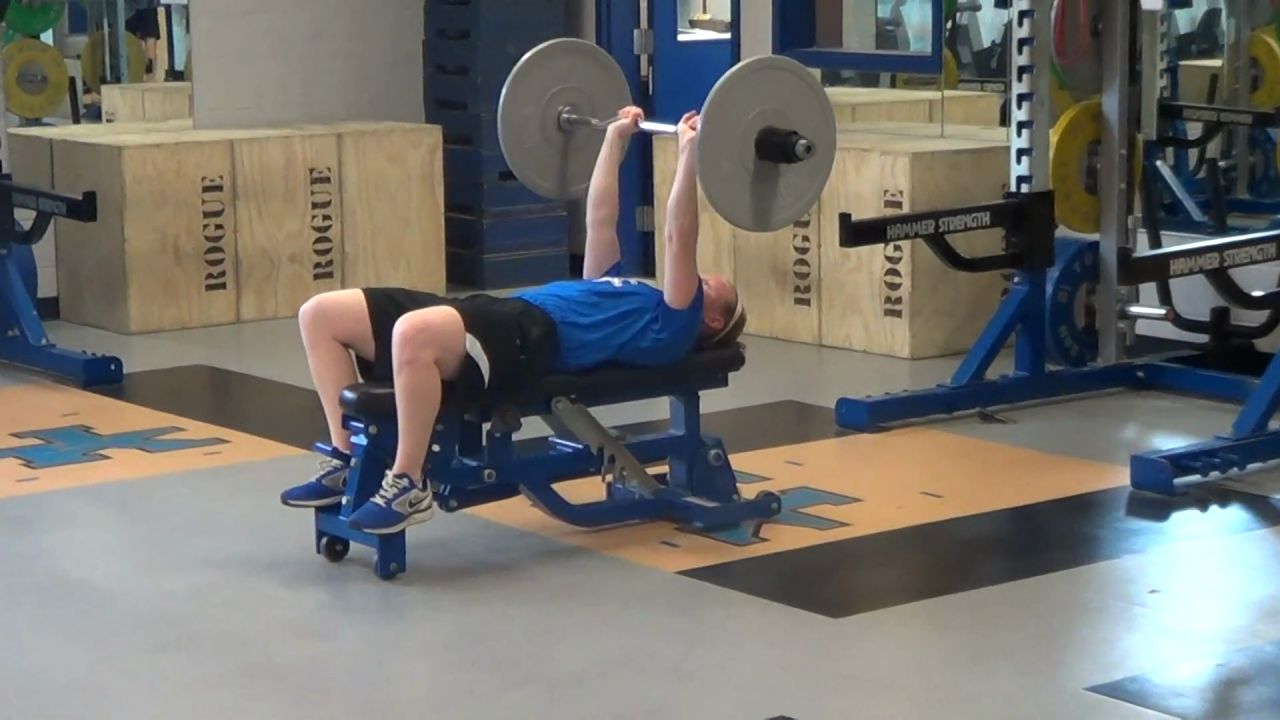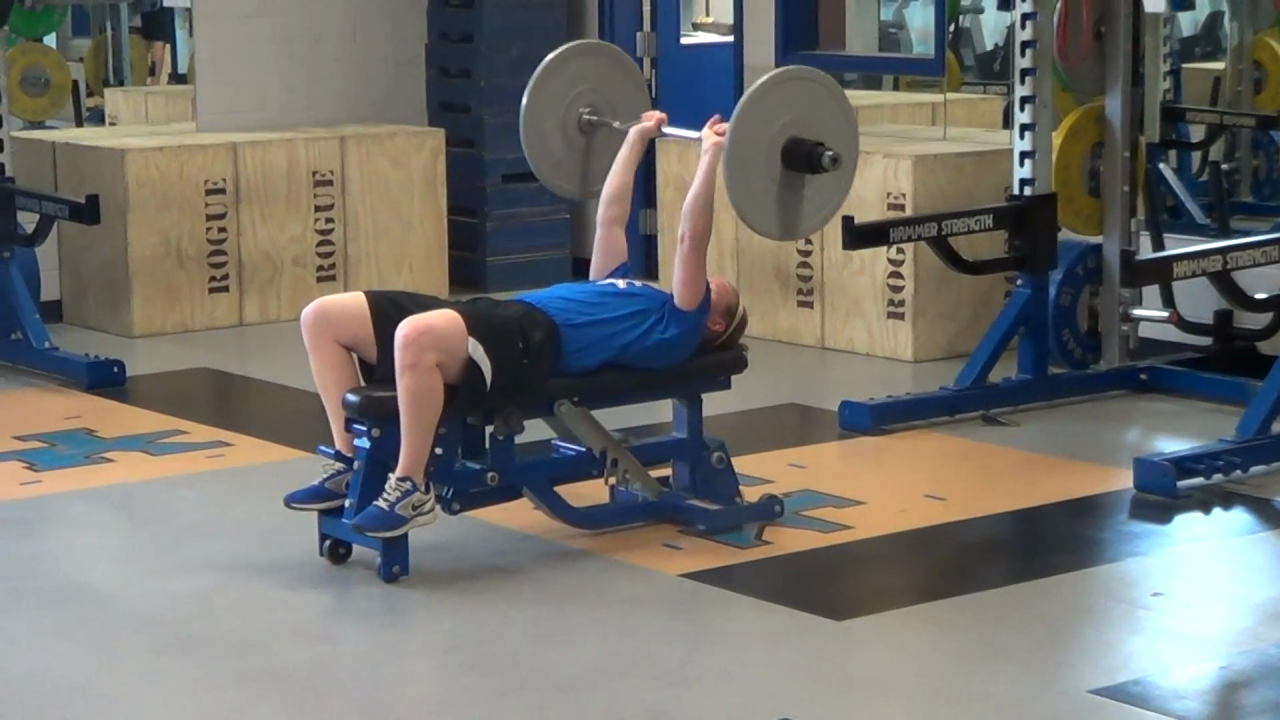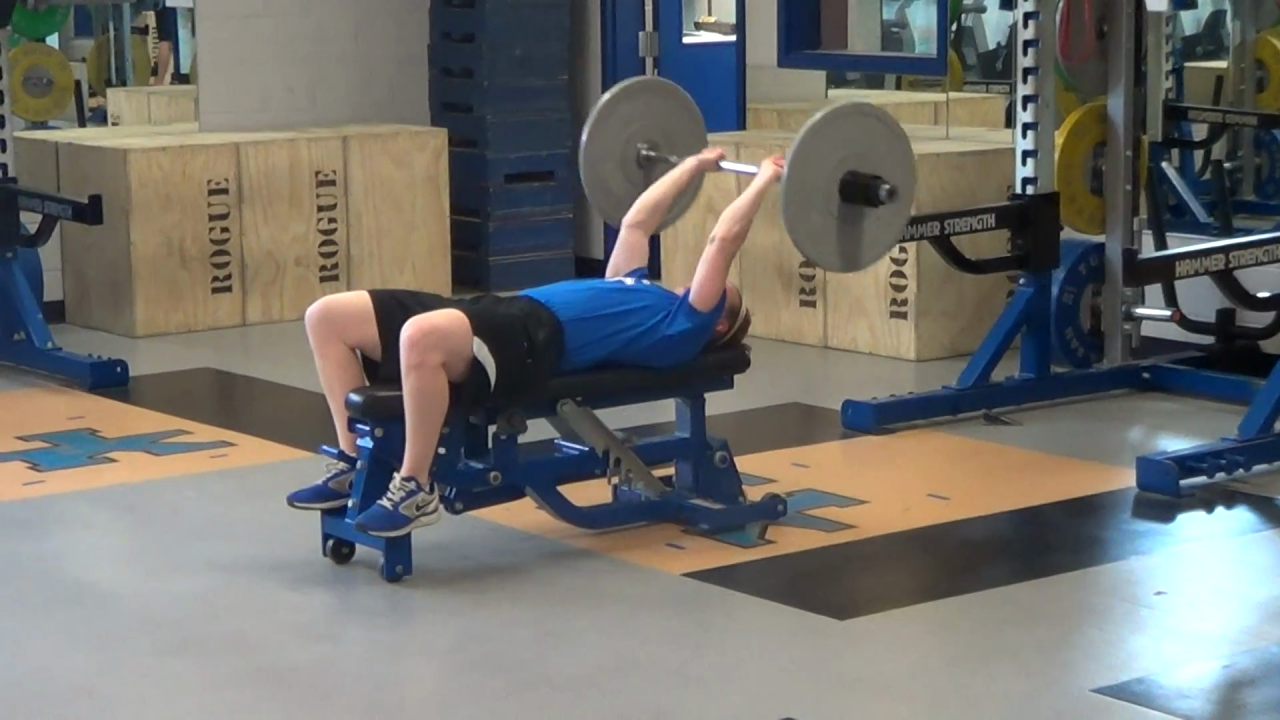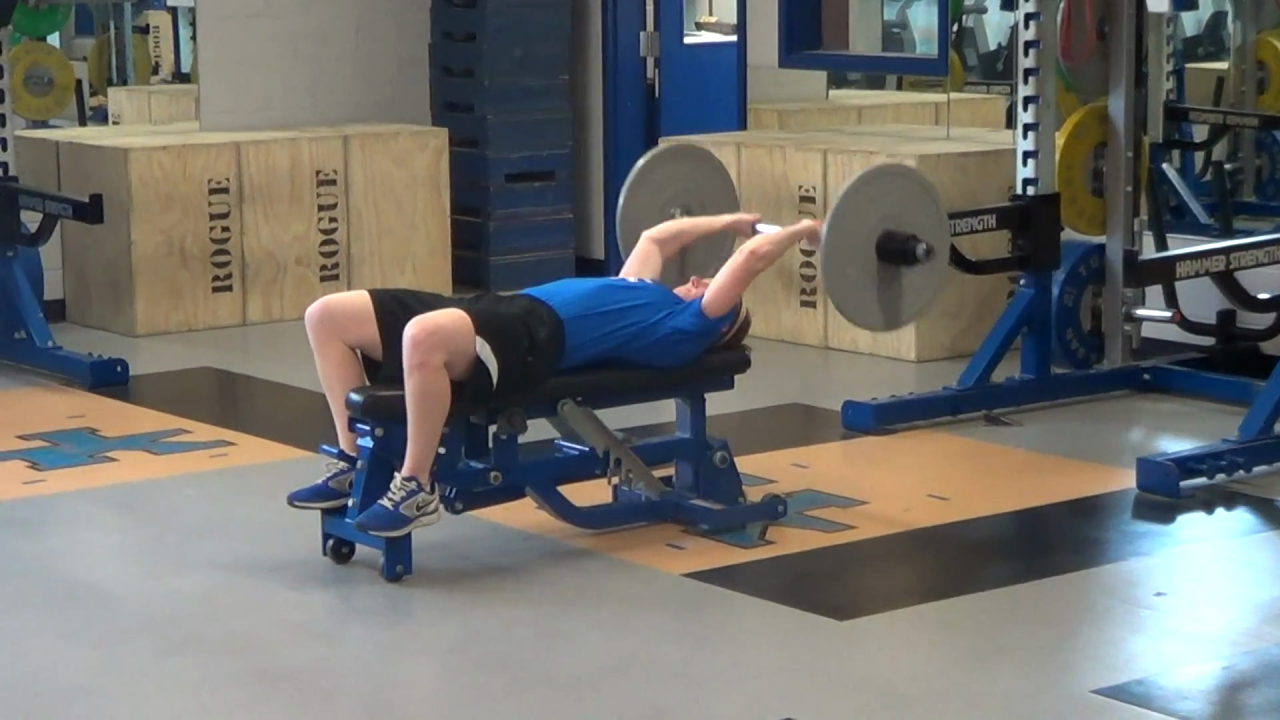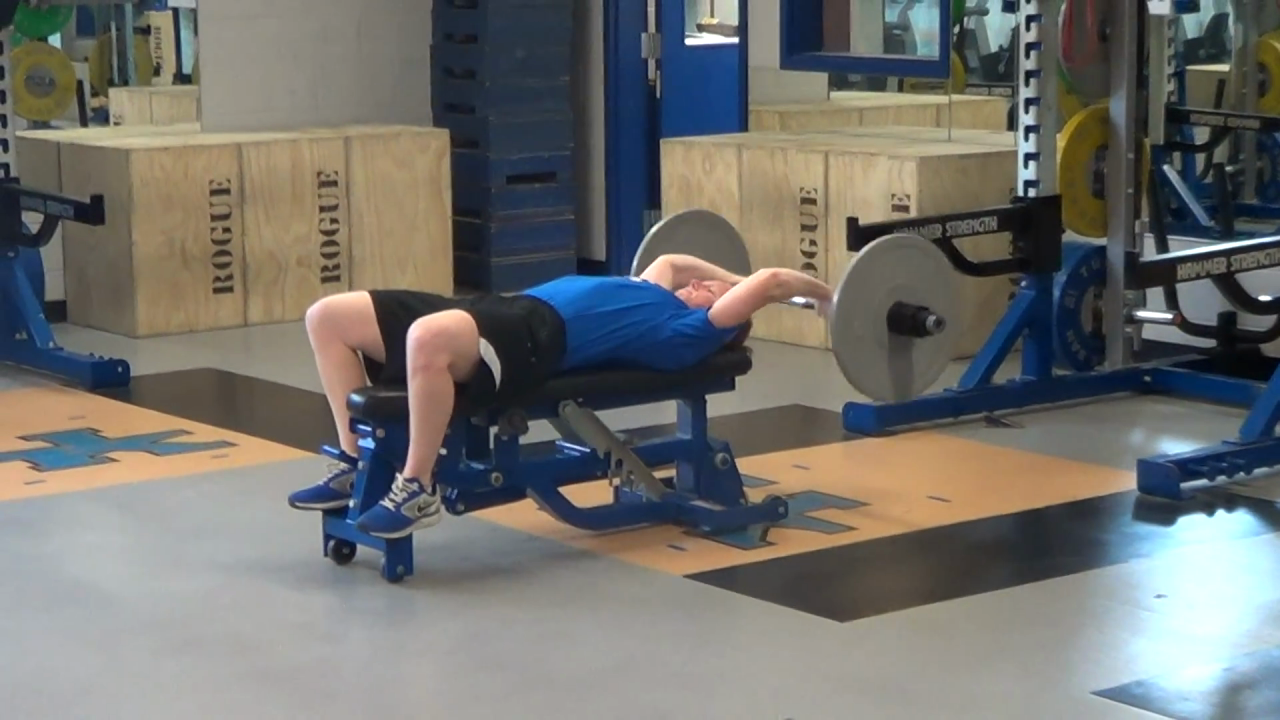
dt=0.3s
person 1, frame 1
left shoulder: (672, 328)
right shoulder: (623, 292)
left elbow: (679, 239)
right elbow: (600, 221)
left wrist: (689, 152)
right wrist: (615, 139)
left hip: (531, 339)
right hip: (497, 313)
left knee: (414, 334)
right knee: (319, 314)
left ankle: (408, 486)
right ankle: (347, 462)
person 1, frame 2
left shoulder: (676, 329)
right shoulder: (629, 296)
left elbow: (692, 241)
right elbow: (610, 220)
left wrist: (710, 155)
right wrist: (635, 139)
left hip: (532, 341)
right hip: (501, 314)
left knee: (416, 337)
right knee: (322, 316)
left ankle: (411, 489)
right ankle: (350, 464)
person 1, frame 3
left shoulder: (683, 328)
right shoulder: (638, 293)
left elbow: (722, 243)
right elbow: (635, 222)
left wrist: (766, 178)
right wrist: (694, 164)
left hip: (535, 337)
right hip: (502, 312)
left knee: (421, 337)
right knee: (326, 316)
left ankle: (416, 490)
right ankle: (354, 465)
person 1, frame 4
left shoulder: (688, 328)
right shoulder: (647, 297)
left elbow: (750, 259)
right elbow: (655, 238)
left wrist: (802, 228)
right wrist: (731, 220)
left hip: (538, 334)
right hip: (507, 309)
left knee: (424, 336)
right knee: (328, 315)
left ankle: (415, 488)
right ankle: (354, 462)
person 1, frame 5
left shoulder: (689, 332)
right shoulder: (657, 299)
left elbow: (769, 281)
right elbow: (670, 261)
left wrist: (820, 291)
right wrist: (734, 275)
left hip: (540, 336)
right hip: (508, 309)
left knee: (429, 337)
right knee: (328, 316)
left ankle: (417, 489)
right ankle: (355, 463)
